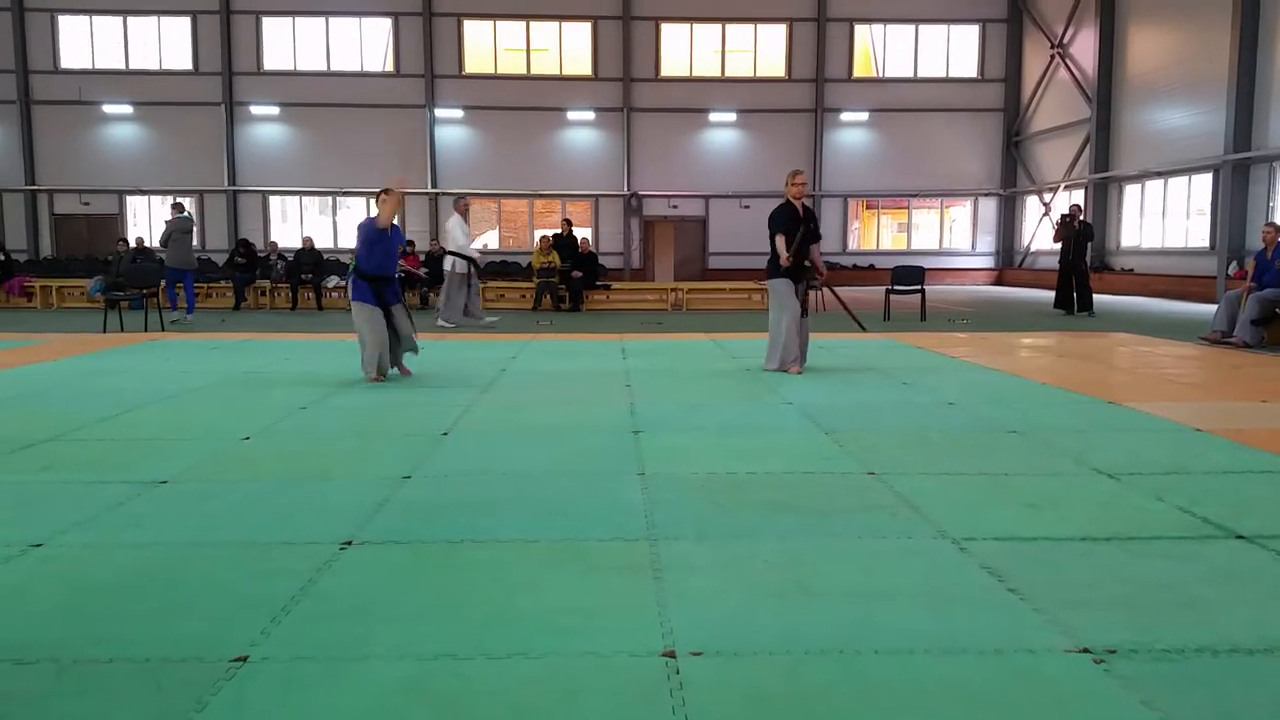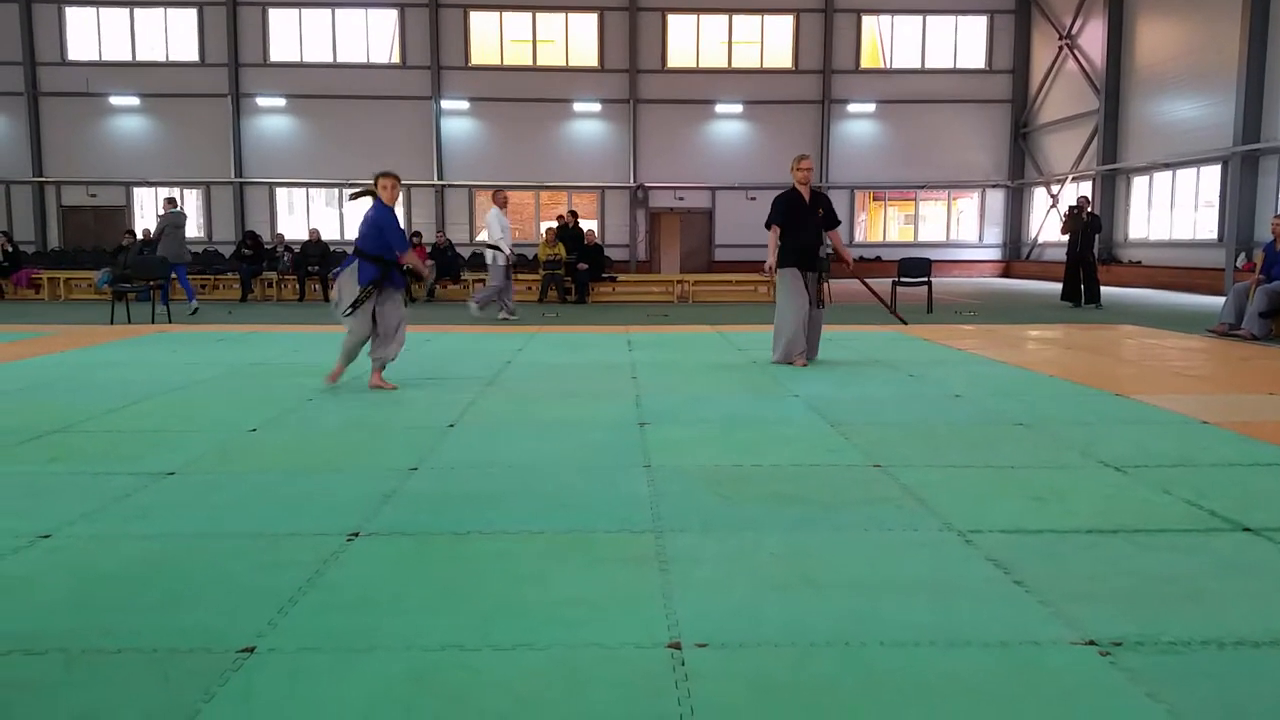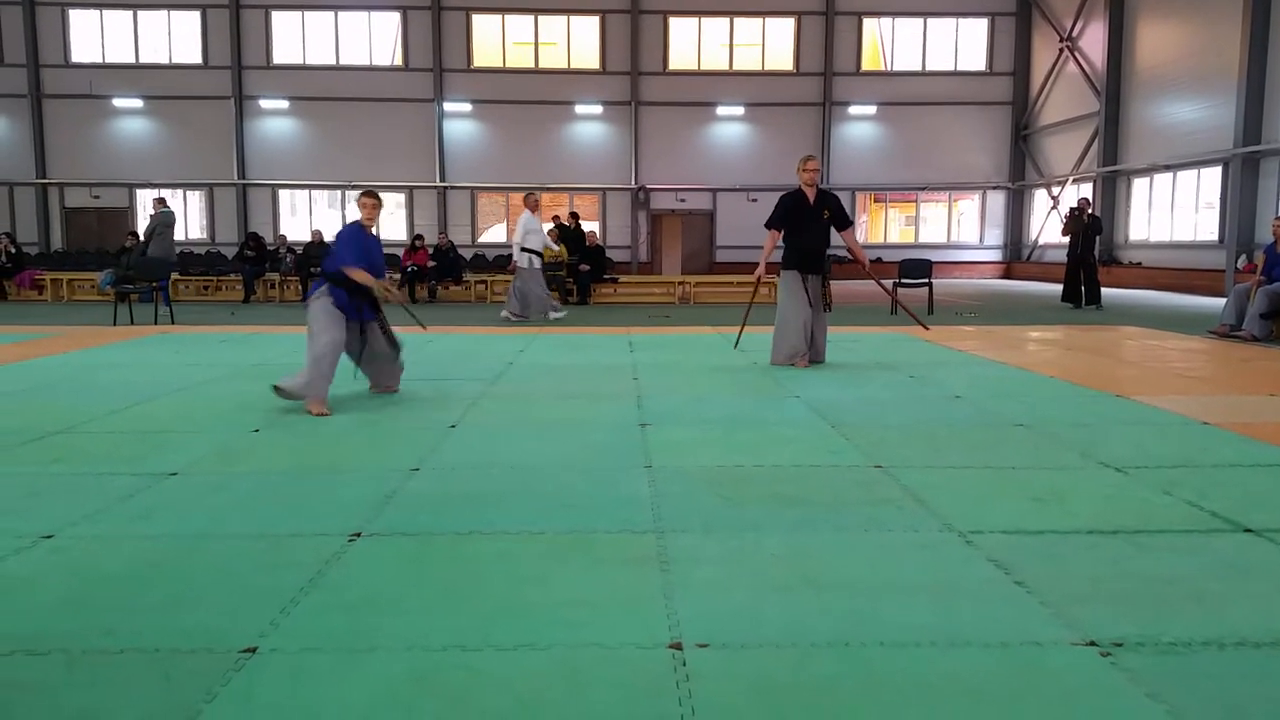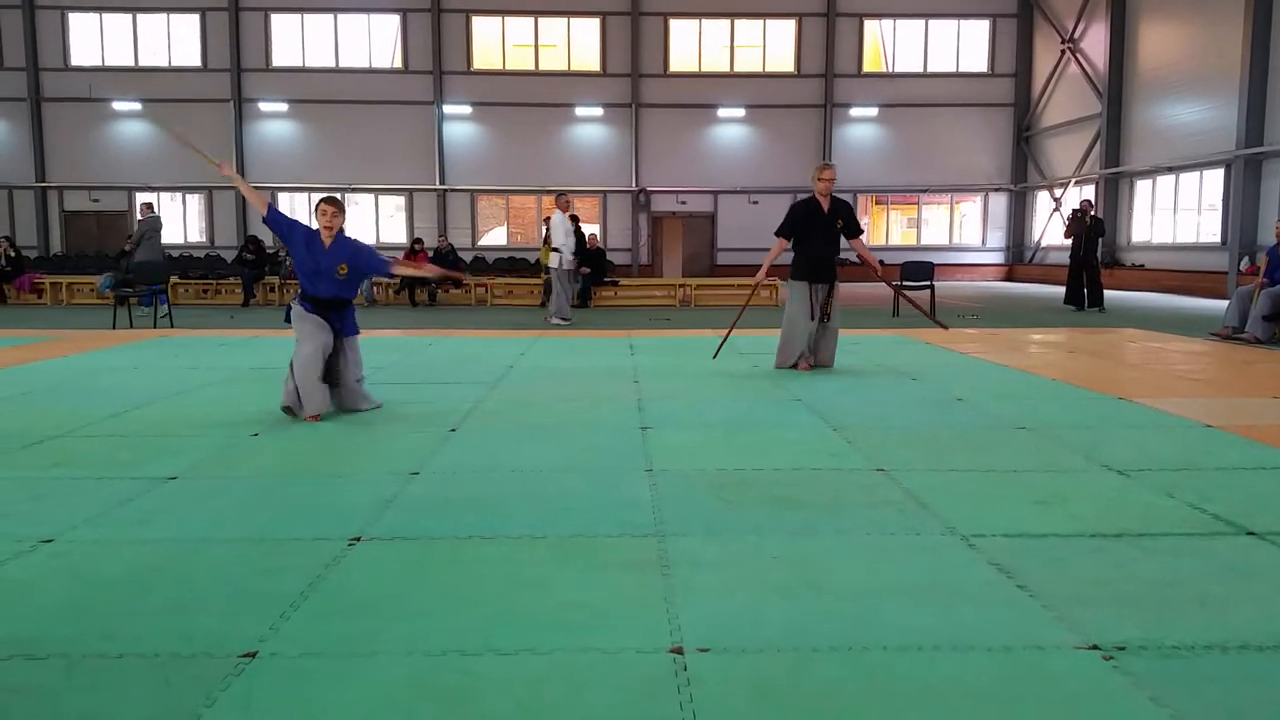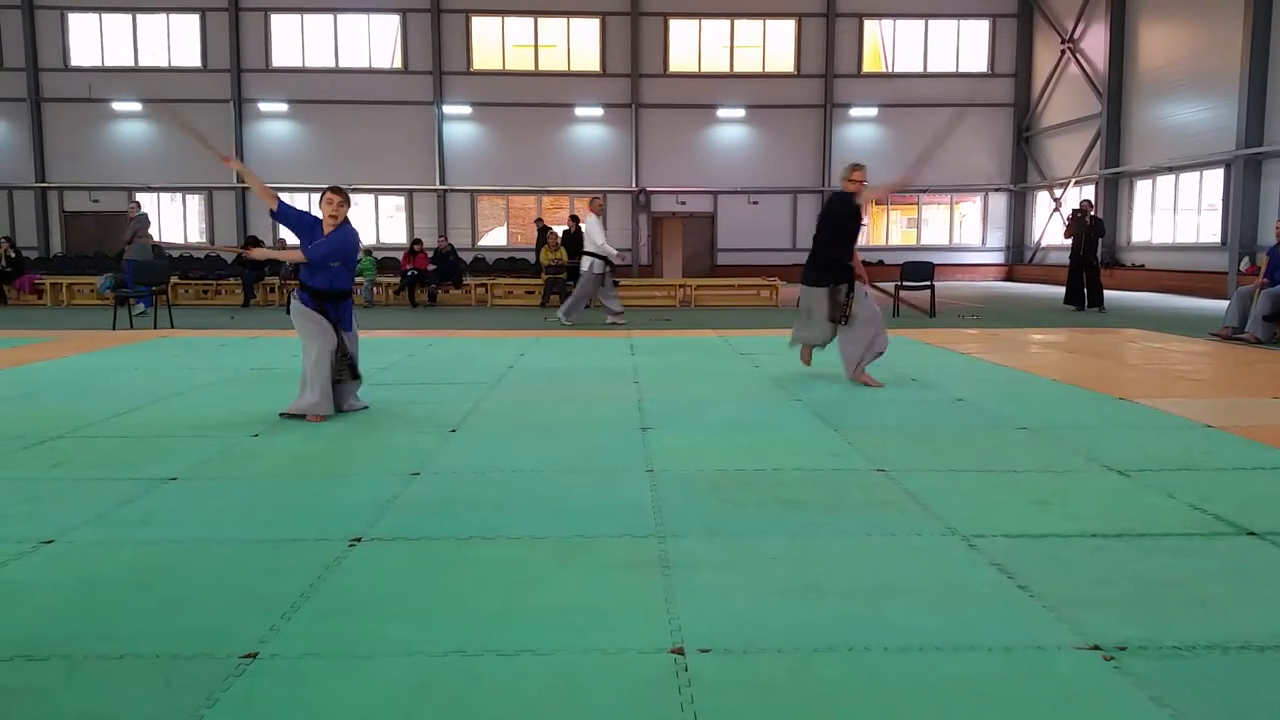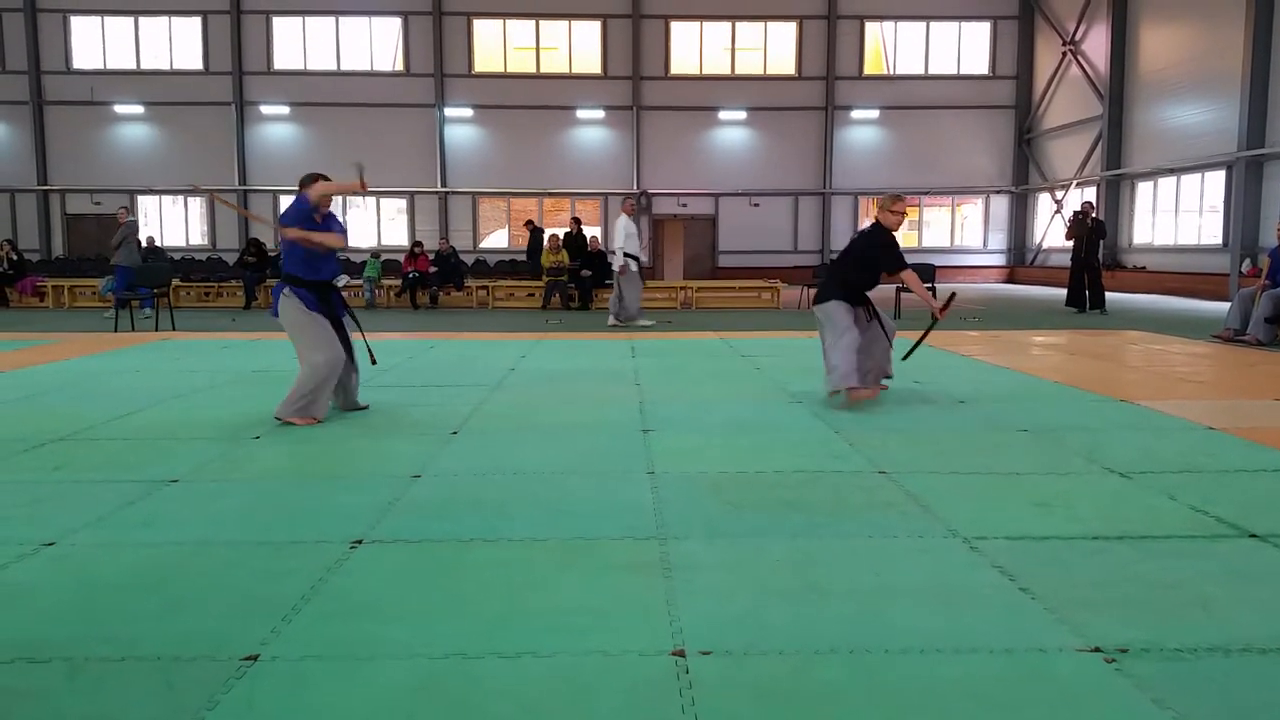
dt=0.3s
person 1, frame 1
left shoulder: (398, 233)
right shoulder: (368, 226)
right elbow: (380, 224)
right wrist: (391, 203)
left hip: (387, 287)
right hip: (364, 287)
left knee: (404, 331)
right knee: (375, 335)
left ankle: (396, 360)
right ankle: (374, 371)
person 1, frame 2
left shoulder: (381, 211)
right shoulder: (384, 215)
right elbow: (403, 251)
right wrist: (422, 268)
left hip: (384, 272)
right hip: (362, 272)
left knee: (393, 322)
right knee: (361, 327)
left ankle: (376, 375)
right ankle: (342, 364)
person 1, frame 3
left shoulder: (374, 243)
right shoulder: (350, 232)
left elbow: (379, 274)
right elbow: (349, 266)
left wrist: (387, 290)
right wrist: (376, 284)
left hip: (358, 299)
right hip: (331, 294)
left knee: (382, 343)
right knee: (330, 340)
left ankle: (380, 382)
right ankle: (314, 398)
person 1, frame 4
left shoulder: (354, 250)
right shoulder: (300, 236)
left elbow: (386, 266)
right elbow: (264, 209)
left wrist: (419, 271)
right wrist: (235, 178)
left hip: (340, 315)
right hip: (307, 310)
right knee: (313, 347)
right ankle: (309, 405)
person 1, frame 5
left shoulder: (348, 239)
right shoulder: (307, 223)
left elbow: (303, 256)
right elbow: (272, 202)
left wrist: (267, 253)
right wrist: (241, 170)
left hip: (338, 306)
right hip: (306, 302)
left knee: (344, 360)
right knee: (323, 345)
left ankle: (340, 399)
right ankle: (313, 405)
person 1, frame 6
left shoulder: (329, 221)
right shoulder: (297, 214)
left elbow: (339, 241)
right elbow: (312, 194)
left wrist: (303, 233)
right wrist: (349, 186)
left hip: (324, 296)
right hip: (296, 298)
left knee: (338, 352)
right knee: (326, 356)
left ankle: (344, 398)
right ankle: (295, 410)
person 2, frame 1
left shoulder: (809, 214)
right shoulder: (780, 213)
left elbow: (812, 244)
right elbow: (779, 237)
left wrist: (819, 267)
right wrist: (783, 255)
left hip: (799, 273)
right hip: (780, 273)
left knee: (799, 317)
right knee: (788, 315)
left ankle: (793, 359)
right ankle: (787, 361)
person 2, frame 2
left shoulder: (821, 200)
right shoulder: (783, 200)
left elbow: (831, 230)
right elbow: (774, 230)
left wrist: (845, 254)
right wrist: (771, 257)
left hip: (813, 262)
right hip: (790, 262)
left knee: (814, 309)
right knee: (794, 308)
left ankle: (806, 351)
right ankle: (793, 353)
person 2, frame 3
left shoulder: (830, 201)
right shoulder: (788, 201)
left elbow: (845, 230)
right elbow: (774, 234)
left wrist: (860, 255)
right wrist: (763, 263)
left hip: (818, 264)
right hip: (794, 264)
left knee: (818, 312)
right knee: (795, 311)
left ankle: (812, 354)
right ankle: (795, 355)
person 2, frame 4
left shoulder: (843, 208)
right shoulder: (800, 209)
left elbow: (854, 239)
right elbow: (782, 241)
left wrist: (872, 260)
right wrist: (764, 268)
left hip: (828, 273)
right hip: (803, 273)
left knee: (828, 321)
right knee: (802, 320)
left ankle: (819, 357)
right ankle: (800, 357)
person 2, frame 5
left shoulder: (852, 206)
right shoulder: (838, 200)
right elbow: (863, 198)
left wrist: (859, 269)
right wrist: (882, 192)
left hip: (844, 274)
right hip: (819, 275)
left knee: (869, 316)
right knee: (821, 327)
left ankle: (857, 369)
right ankle: (807, 340)
person 2, frame 6
left shoulder: (875, 235)
right shoulder: (881, 238)
right elbow: (906, 275)
right wrist: (932, 303)
left hip: (851, 296)
right hip: (832, 297)
left knee: (882, 331)
right knee: (847, 336)
left ankle: (867, 379)
right ankle: (849, 388)
